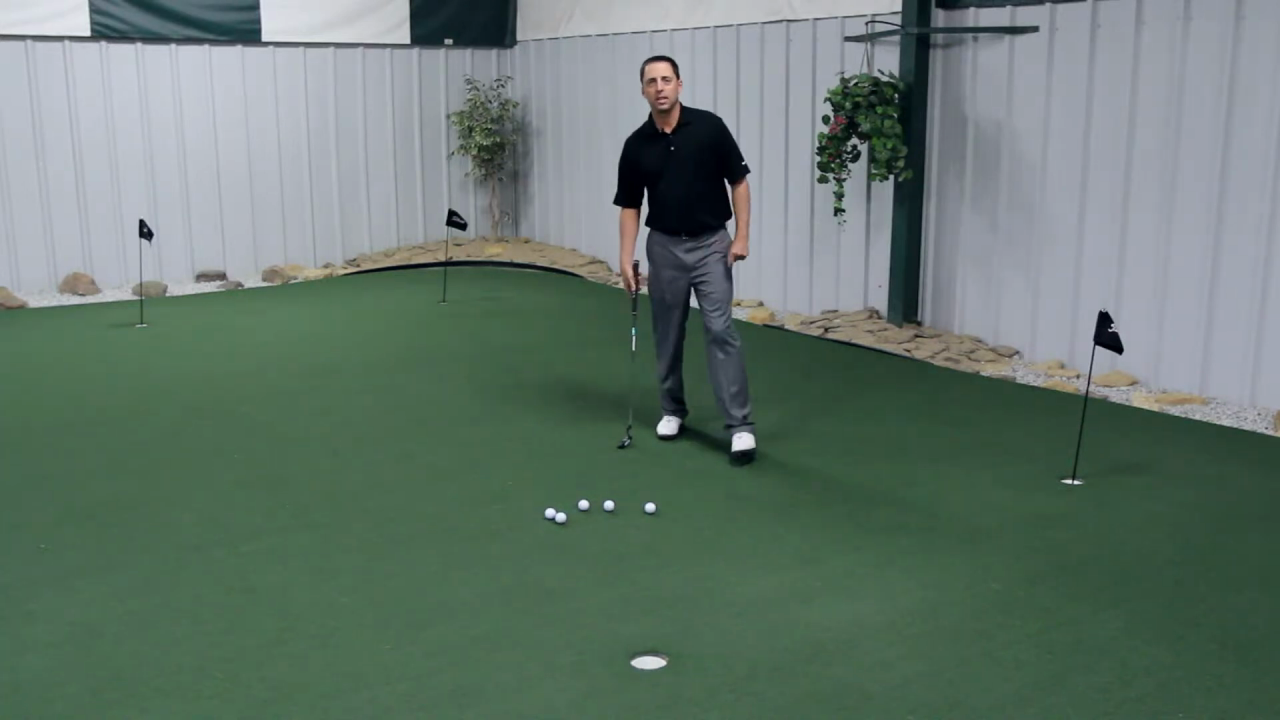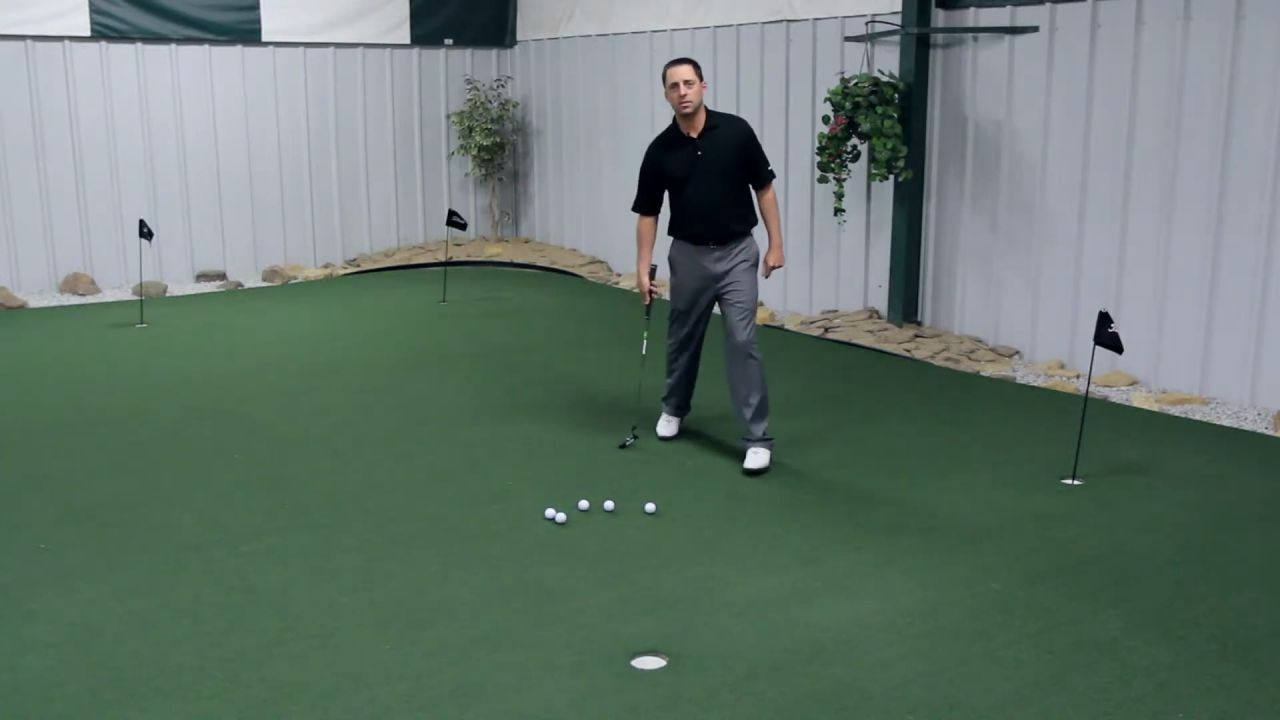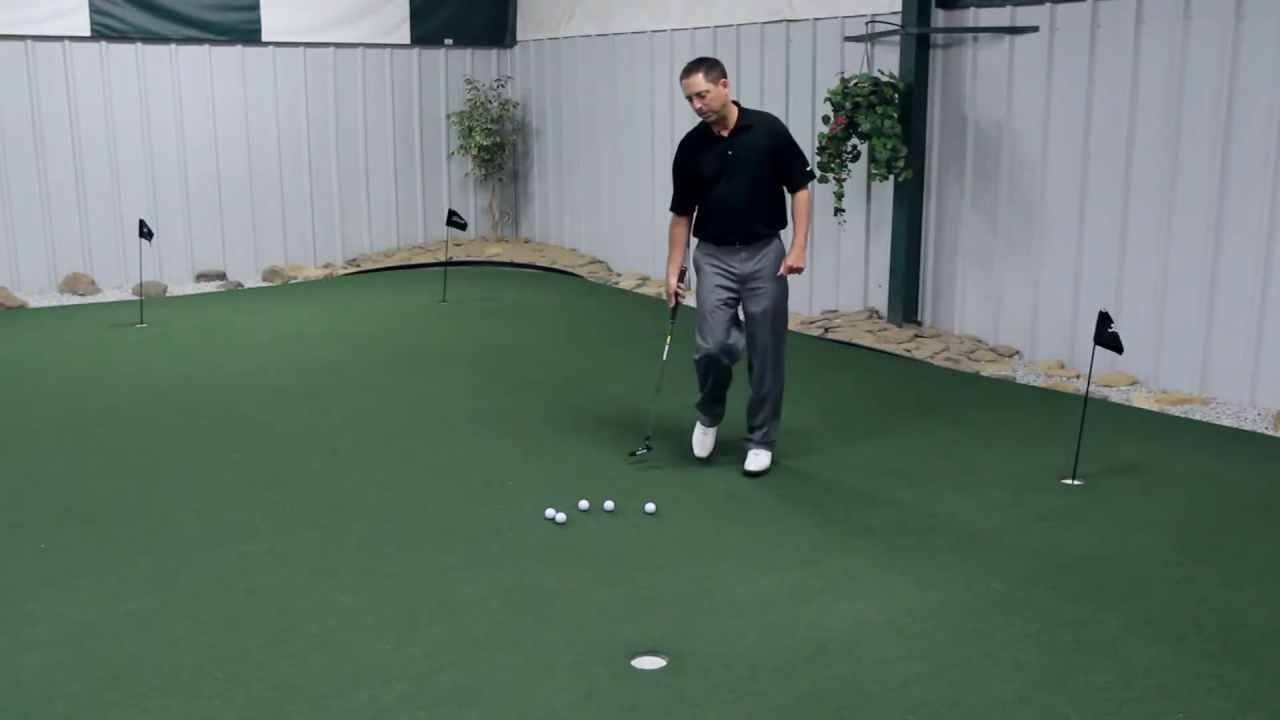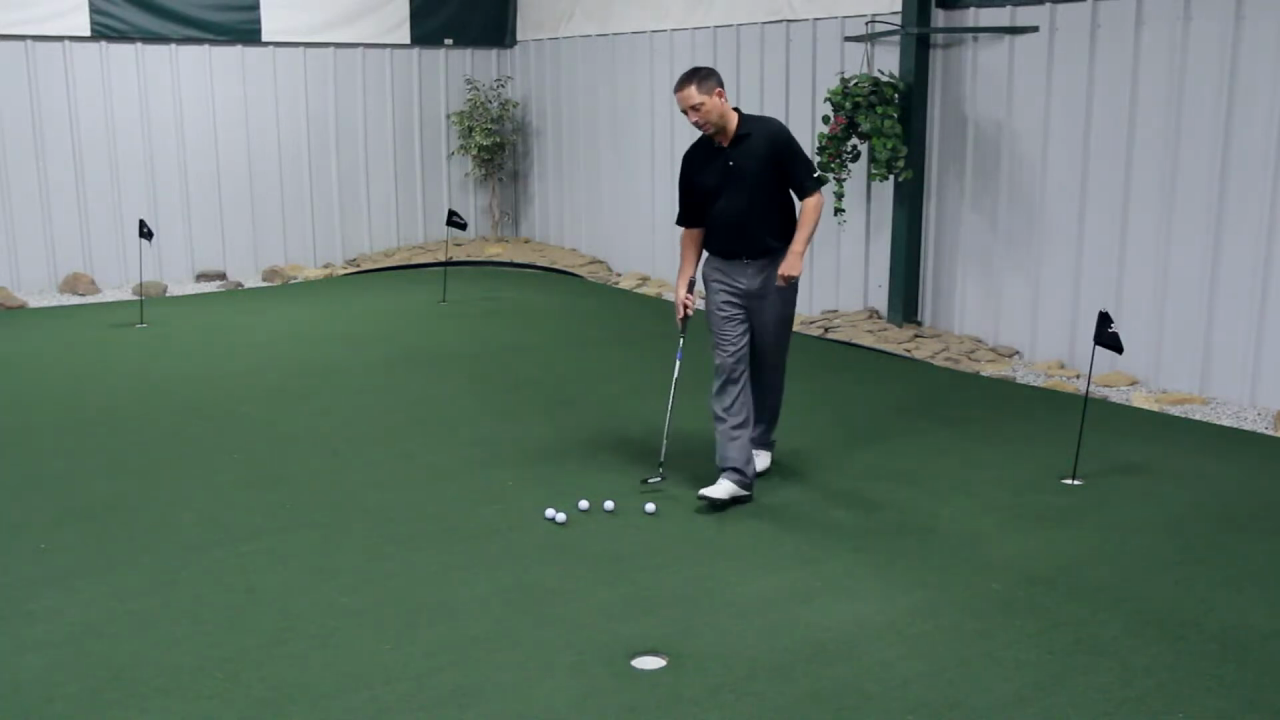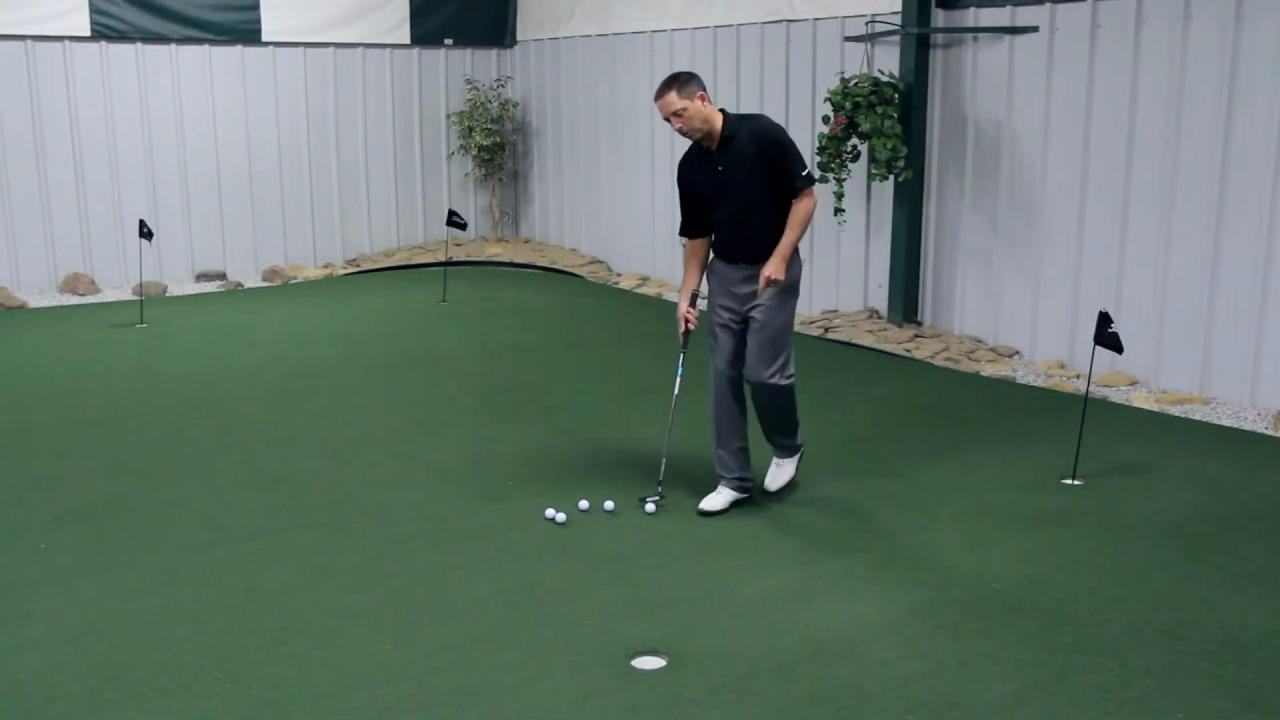
dt=0.3s
person 1, frame 1
left shoulder: (709, 126)
right shoulder: (636, 145)
left elbow: (738, 181)
right elbow: (629, 205)
left wrist: (741, 234)
right wrist: (626, 257)
left hip: (711, 245)
right hip: (664, 247)
left knee: (721, 332)
right knee: (667, 334)
left ankle: (740, 424)
right ankle: (673, 409)
person 1, frame 2
left shoulder: (736, 131)
right shoulder: (659, 150)
left elbow: (764, 187)
right elbow: (647, 213)
left wrist: (776, 242)
right wrist: (643, 268)
left hip: (737, 253)
right hip: (688, 255)
left knee: (743, 344)
right knee: (683, 341)
left ankle: (757, 438)
right ankle: (674, 408)
person 1, frame 3
left shoulder: (769, 130)
right shoulder: (690, 147)
left elbow: (801, 188)
right elbow: (682, 214)
left wrist: (798, 246)
right wrist: (673, 270)
left hip: (765, 256)
right hip: (713, 257)
left knee: (766, 352)
right knee: (712, 347)
left ankle: (760, 440)
right ankle: (709, 414)
person 1, frame 4
left shoulder: (771, 136)
right shoulder: (694, 159)
left elbow: (812, 195)
right elbow: (692, 227)
left wrist: (796, 253)
right wrist: (682, 283)
left hip: (772, 268)
right hip: (723, 272)
left knee: (768, 365)
right knee: (728, 366)
left ankle: (761, 439)
right ankle: (735, 474)
person 1, frame 5
left shoulder: (762, 133)
right shoulder: (690, 166)
left elbow: (806, 194)
right elbow: (696, 237)
left wrist: (780, 256)
right wrist: (686, 297)
left hip: (772, 272)
right hip: (725, 275)
left knee: (766, 373)
right knee: (725, 377)
left ankle: (787, 445)
right ankle: (734, 479)
